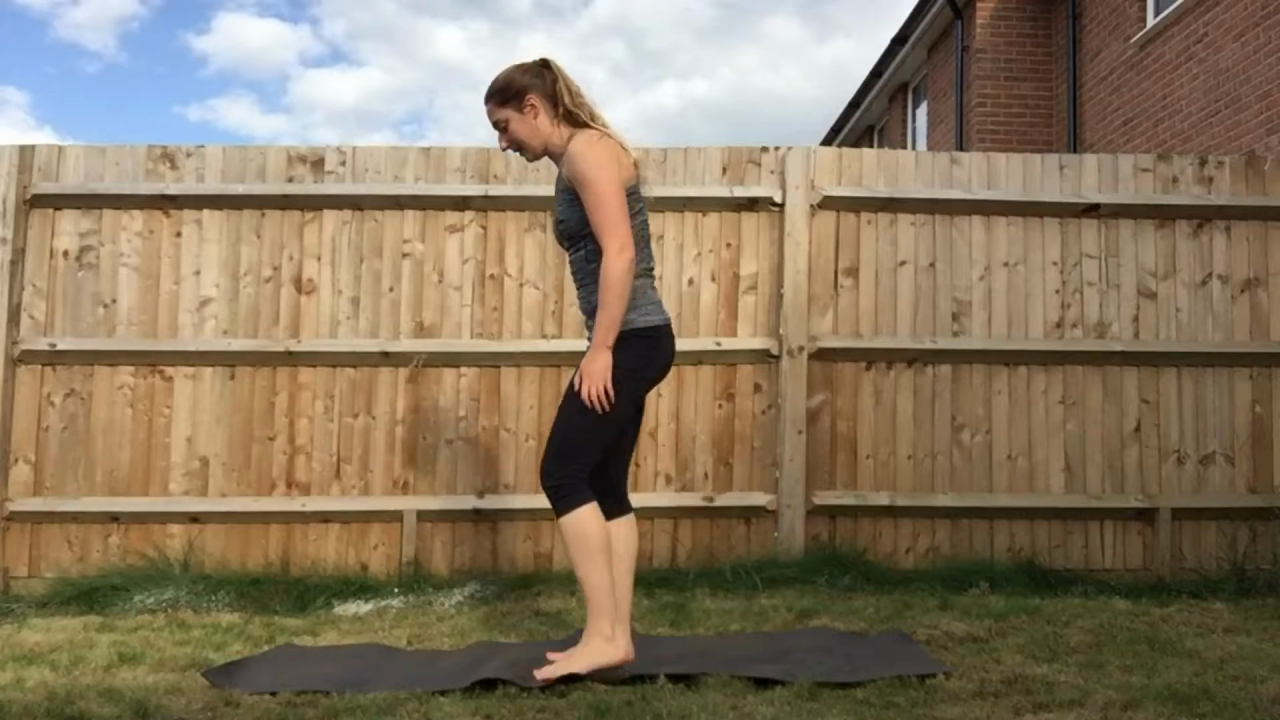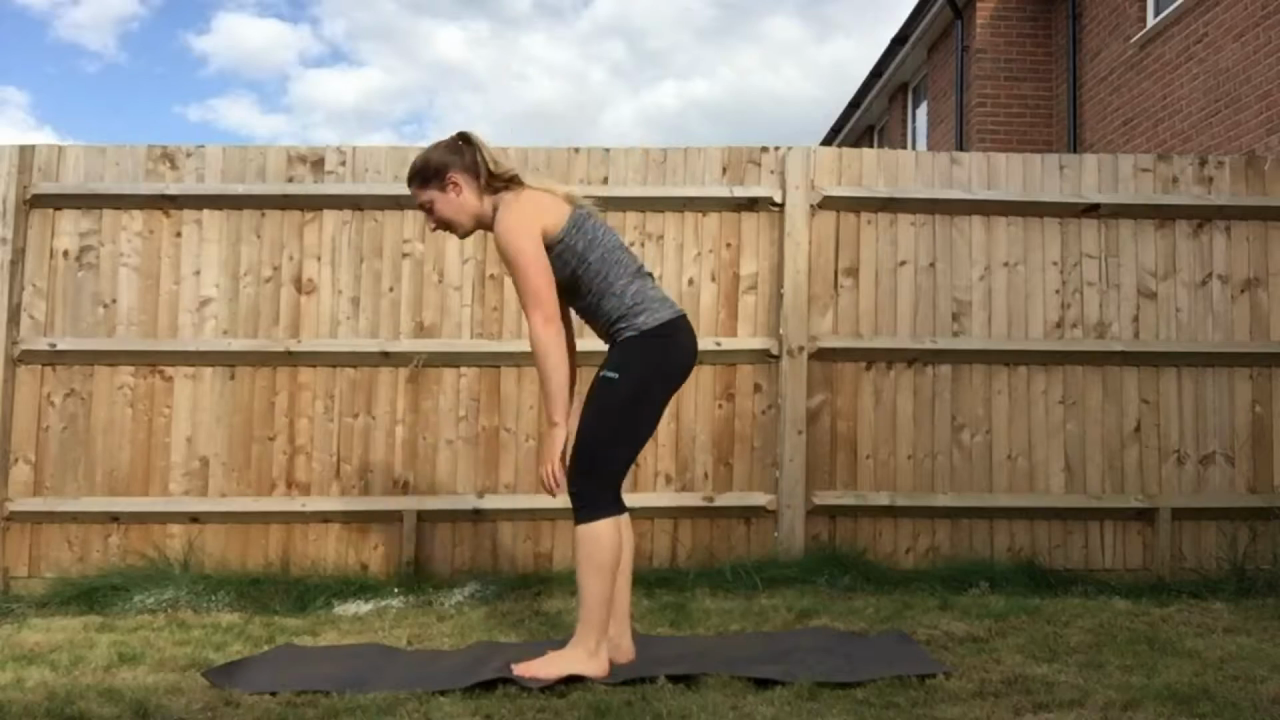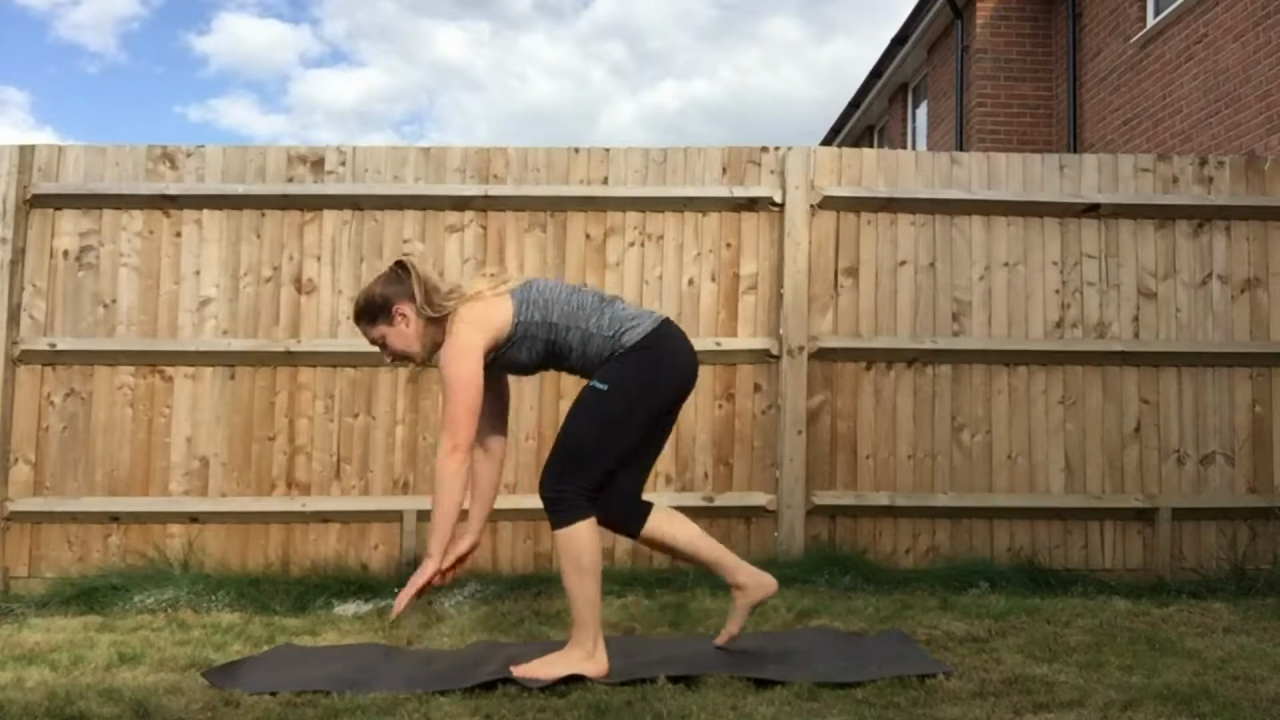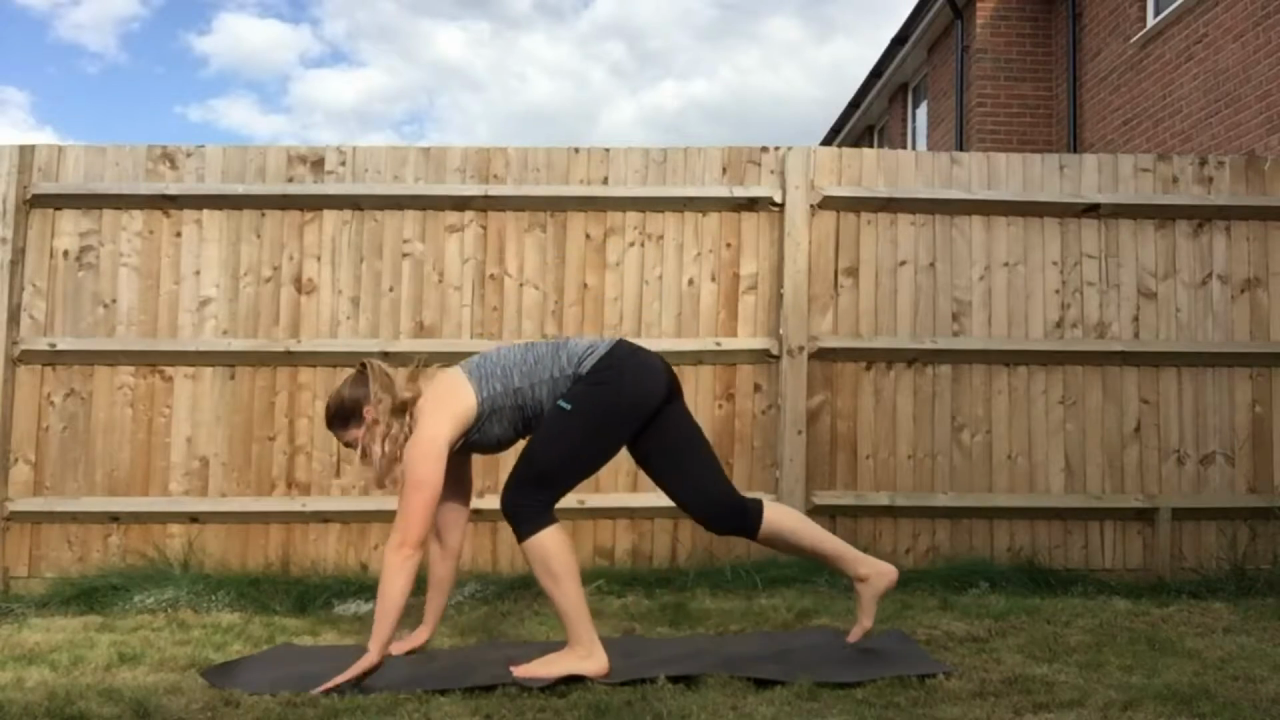
dt=0.3s
person 1, frame 1
left shoulder: (587, 150)
right shoulder: (580, 157)
left elbow: (619, 255)
left wrist: (601, 349)
right wrist: (603, 347)
left hip: (631, 342)
right hip: (630, 342)
left knee: (563, 473)
right knee: (605, 488)
left ankle: (602, 636)
right ankle: (616, 635)
person 1, frame 2
left shoulder: (513, 217)
right shoulder: (524, 209)
left elbow: (546, 328)
right elbow: (556, 330)
left wrist: (558, 424)
right wrist: (559, 422)
left hip: (649, 339)
right hip: (658, 337)
left knee: (590, 479)
right knee: (600, 482)
left ankle: (589, 648)
right ankle: (612, 637)
person 1, frame 3
left shoulder: (461, 334)
right shoulder: (479, 316)
left elbow: (455, 450)
right elbow: (490, 440)
left wrist: (434, 553)
right wrist: (469, 532)
left hip: (645, 355)
right hip: (662, 355)
left knee: (565, 487)
right knee: (618, 506)
left ankle: (586, 651)
right ankle: (744, 578)
person 1, frame 4
left shoulder: (428, 426)
right shoulder: (442, 417)
left elbow: (405, 544)
right elbow: (447, 531)
left wrist: (374, 653)
right wrist: (425, 630)
left hip: (611, 380)
right hip: (638, 373)
left knee: (525, 503)
right knee: (719, 507)
left ankle: (585, 650)
right ankle: (866, 569)
